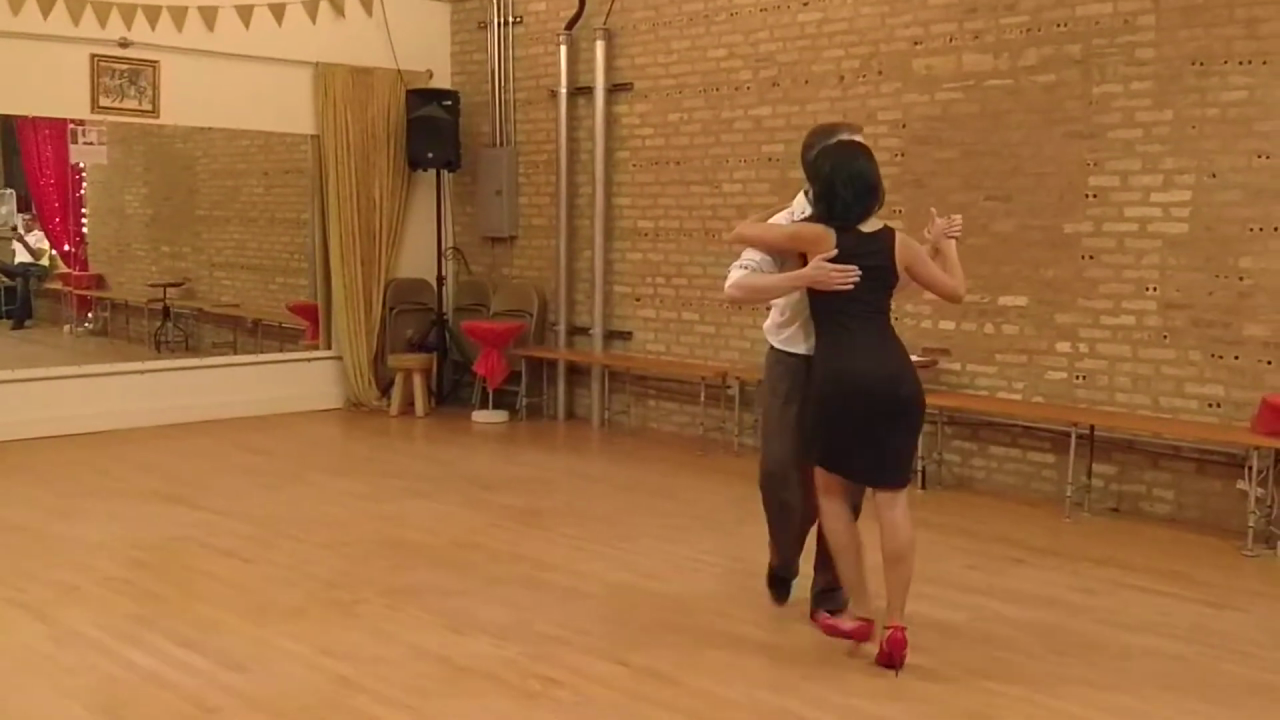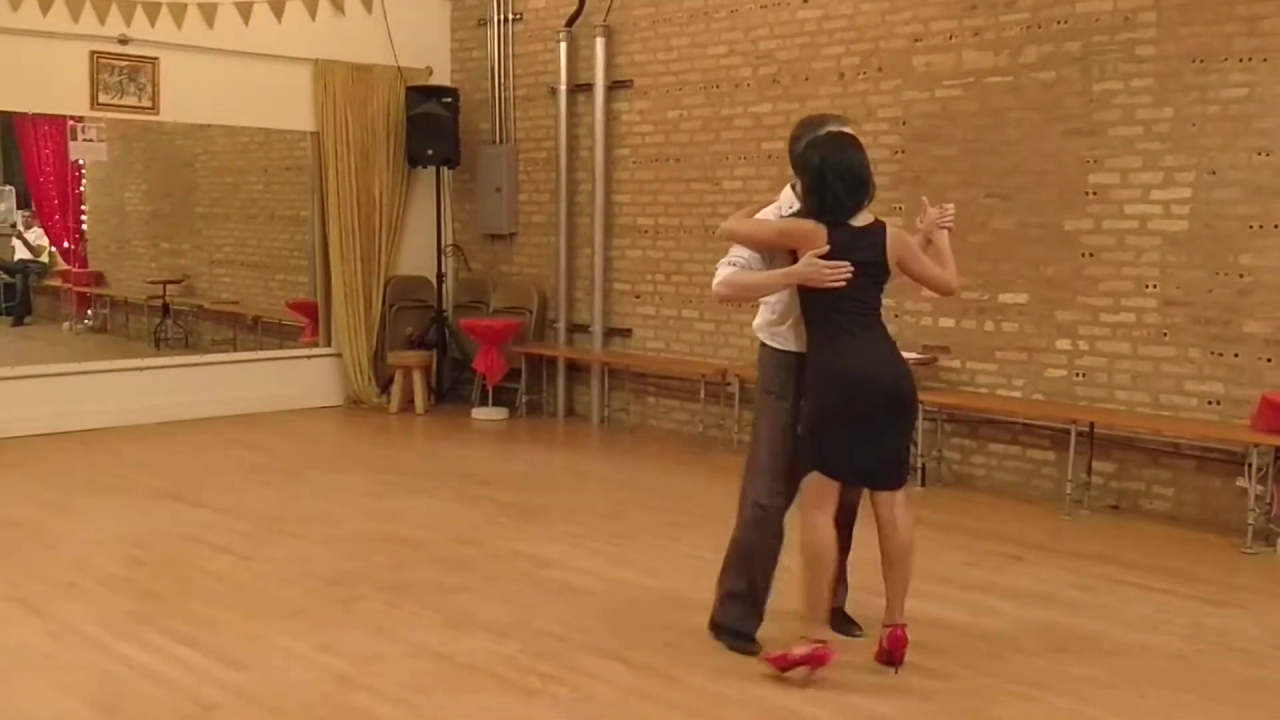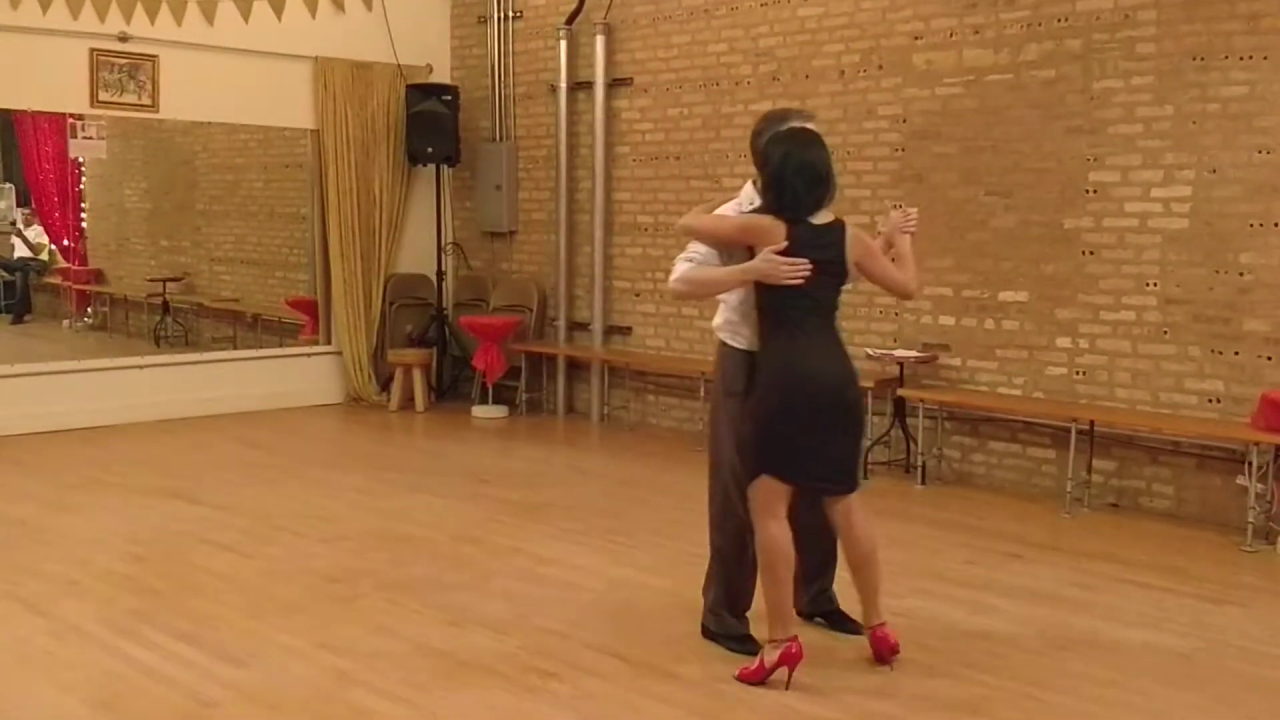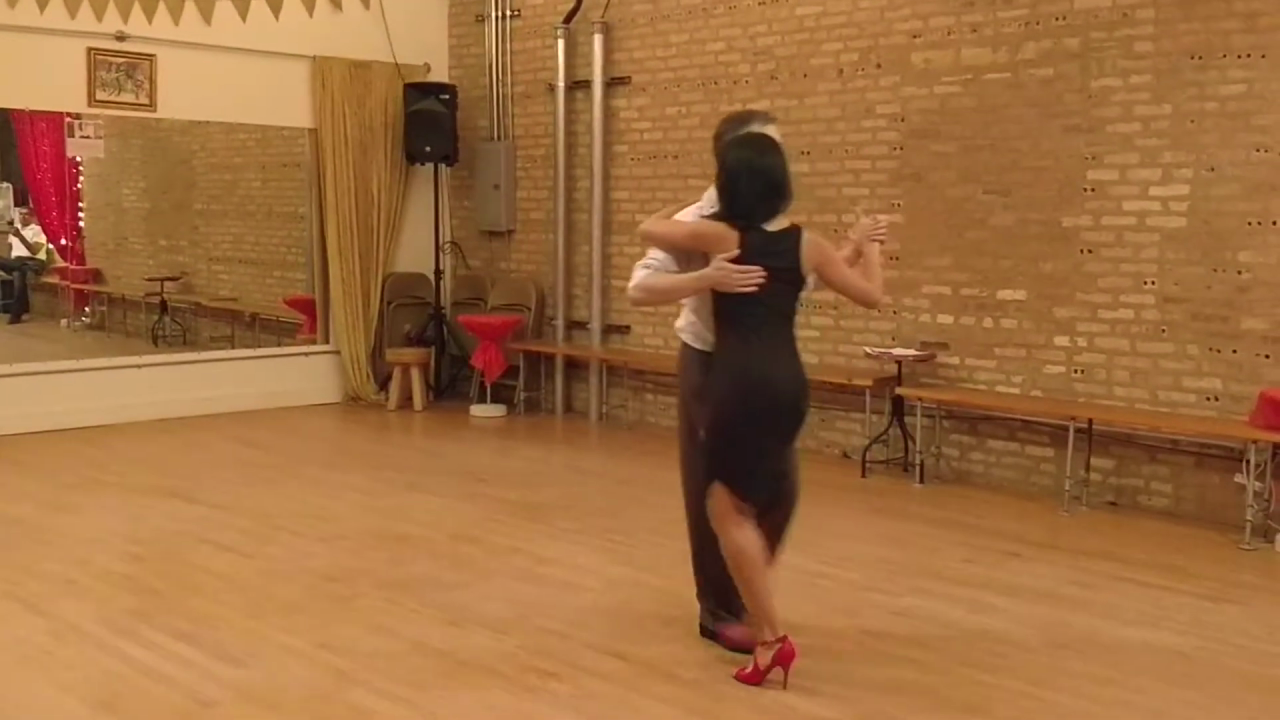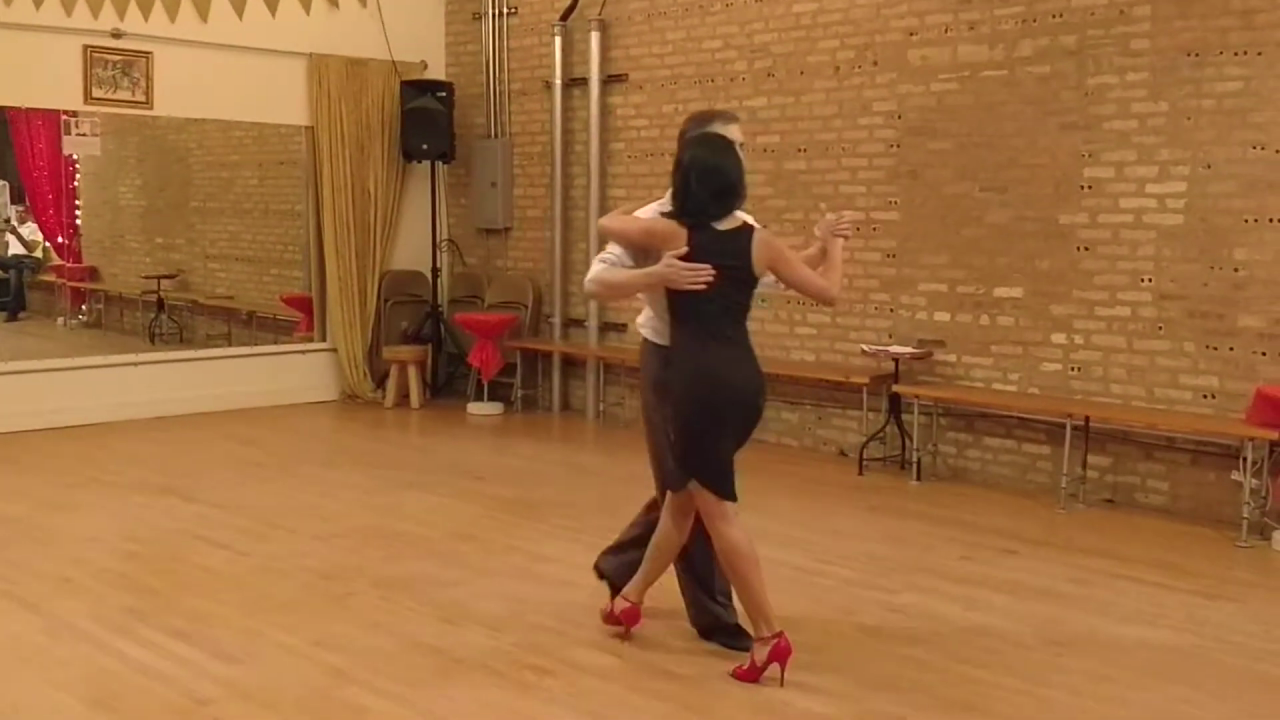
dt=0.3s
person 1, frame 1
left shoulder: (815, 237)
right shoulder: (898, 243)
left elbow: (741, 233)
right elbow: (955, 289)
left wrist: (771, 222)
right wrist: (947, 242)
left hip: (840, 377)
right hip: (894, 376)
left knee: (831, 492)
right knee: (892, 500)
left ankle: (860, 611)
right ankle: (895, 627)
person 1, frame 2
left shoulder: (806, 233)
right shoulder: (889, 237)
left elbow: (729, 229)
right elbow: (947, 283)
left wrist: (753, 215)
right wrist: (938, 233)
left hip: (838, 377)
right hip: (889, 374)
left knee: (817, 502)
right knee: (890, 500)
left ankle: (815, 636)
right ankle: (895, 626)
person 1, frame 3
left shoulder: (765, 229)
right shoulder: (849, 237)
left elbow: (688, 224)
right elbow: (906, 286)
left wrist: (710, 209)
right wrist: (901, 237)
left hip: (786, 379)
right hip: (837, 378)
left knee: (768, 507)
right knee: (845, 505)
left ankle: (782, 639)
right ankle: (878, 627)
person 1, frame 4
left shoulder: (718, 236)
right shoulder: (806, 243)
left elbow: (649, 229)
right elbow: (870, 295)
left wrist: (677, 217)
right wrist: (870, 247)
left hip: (742, 383)
right hip: (789, 383)
left knee: (727, 510)
right knee: (738, 502)
left ankle: (772, 641)
right ankle: (758, 621)
person 1, frame 5
left shoulder: (671, 234)
right shoulder: (760, 241)
left elbow: (607, 224)
right elbow: (827, 291)
left wrist: (637, 214)
right wrist: (833, 244)
left hip: (700, 382)
right hip: (744, 381)
left knee: (717, 510)
right knee: (684, 492)
left ankle: (769, 636)
right ankle: (629, 598)
person 2, frame 1
right shoulder: (786, 228)
right elbow: (735, 289)
left wrist: (932, 246)
right wrist: (804, 277)
right hip: (793, 368)
left knee: (842, 487)
right knee: (782, 480)
left ankle: (831, 598)
right ankle: (783, 562)
person 2, frame 2
right shoulder: (774, 224)
right elbow: (724, 286)
right wrist: (796, 274)
right hip: (787, 367)
left knee: (843, 491)
right knee: (769, 494)
left ankle: (828, 598)
right ankle: (733, 612)
person 2, frame 3
right shoulder: (736, 220)
right elbow: (680, 281)
right wrist: (752, 271)
right hip: (748, 366)
left knee: (815, 489)
right knee: (739, 495)
left ankle: (815, 597)
right ankle: (723, 615)
person 2, frame 4
right shoulder: (695, 225)
right elbow: (640, 288)
left wrist: (858, 247)
right wrist: (706, 278)
right hip: (709, 367)
left knee: (779, 489)
right knee: (714, 491)
left ankle: (731, 592)
right ankle: (722, 613)
person 2, frame 5
left shoulder: (739, 224)
right shoulder: (655, 222)
right elbow: (596, 283)
left wrist: (820, 247)
right wrist: (656, 276)
right hip: (670, 363)
left ankle: (621, 562)
right ankle: (712, 611)
